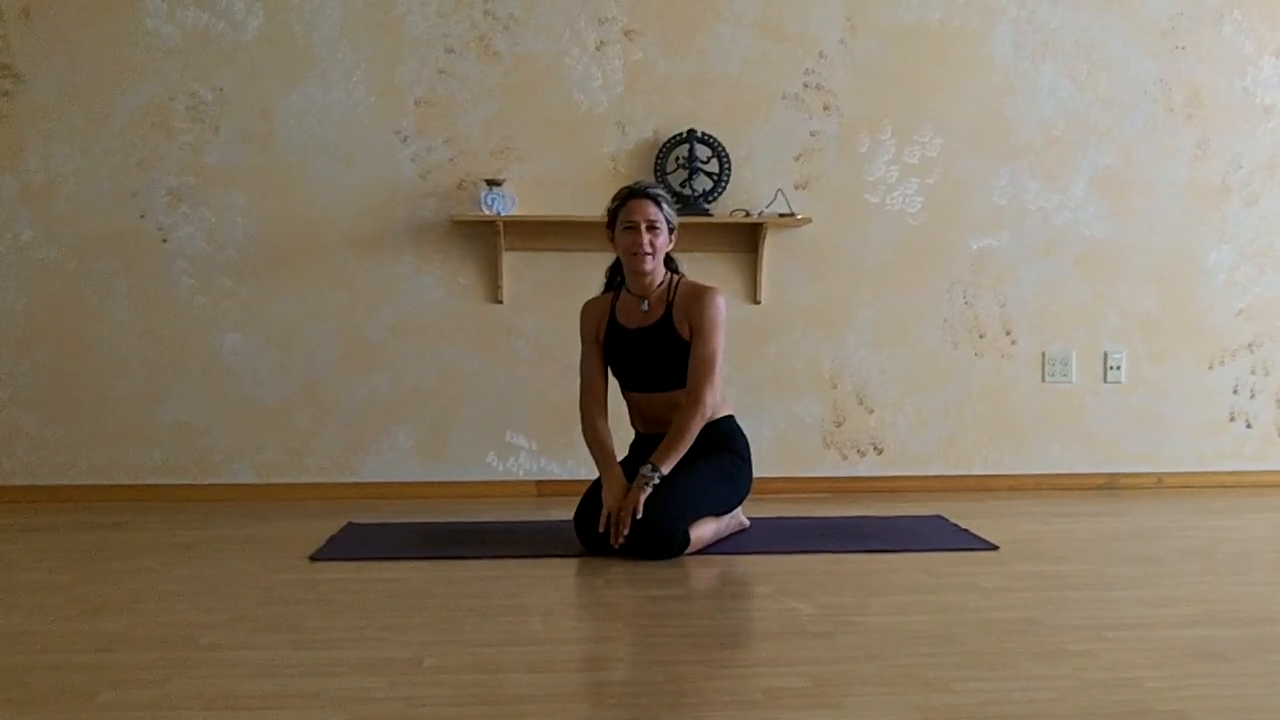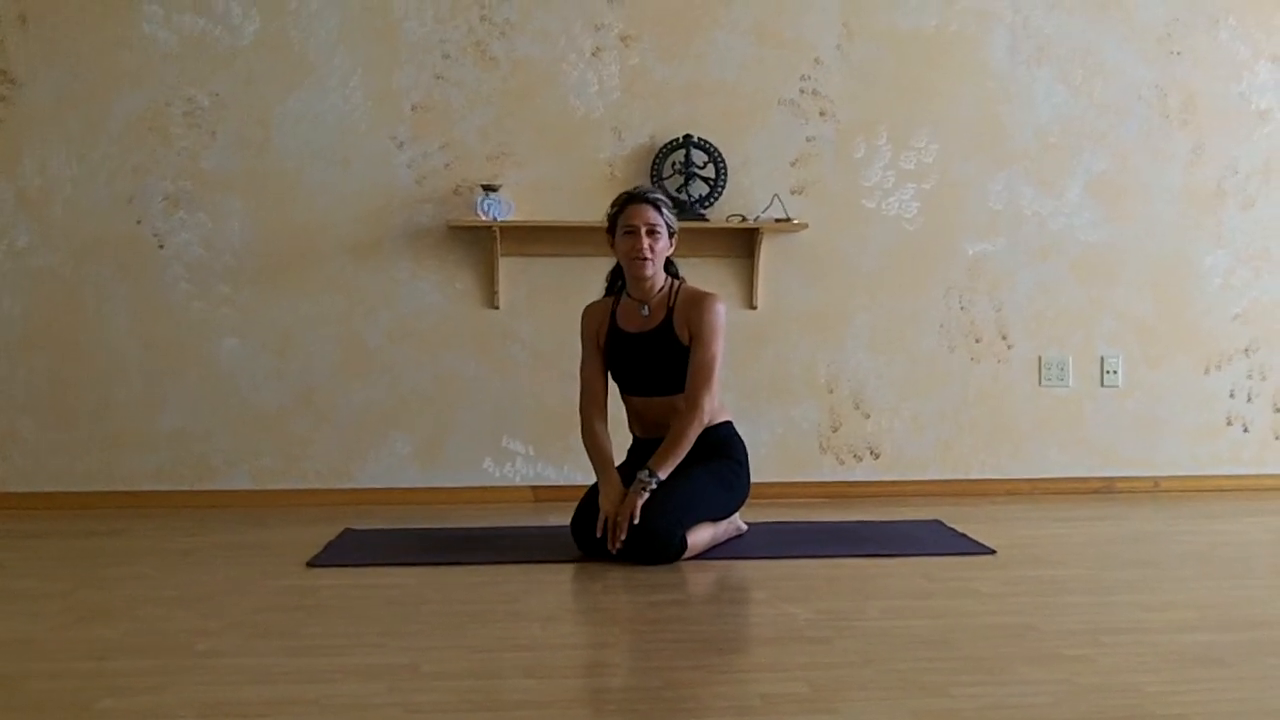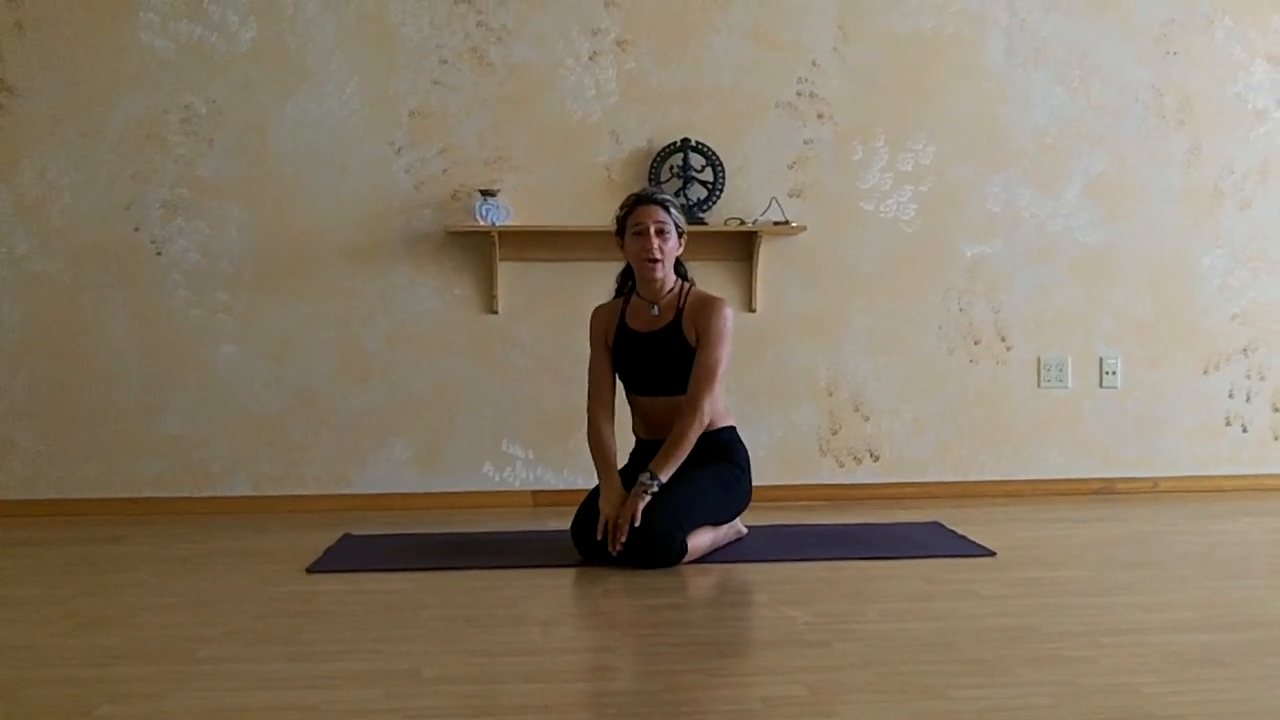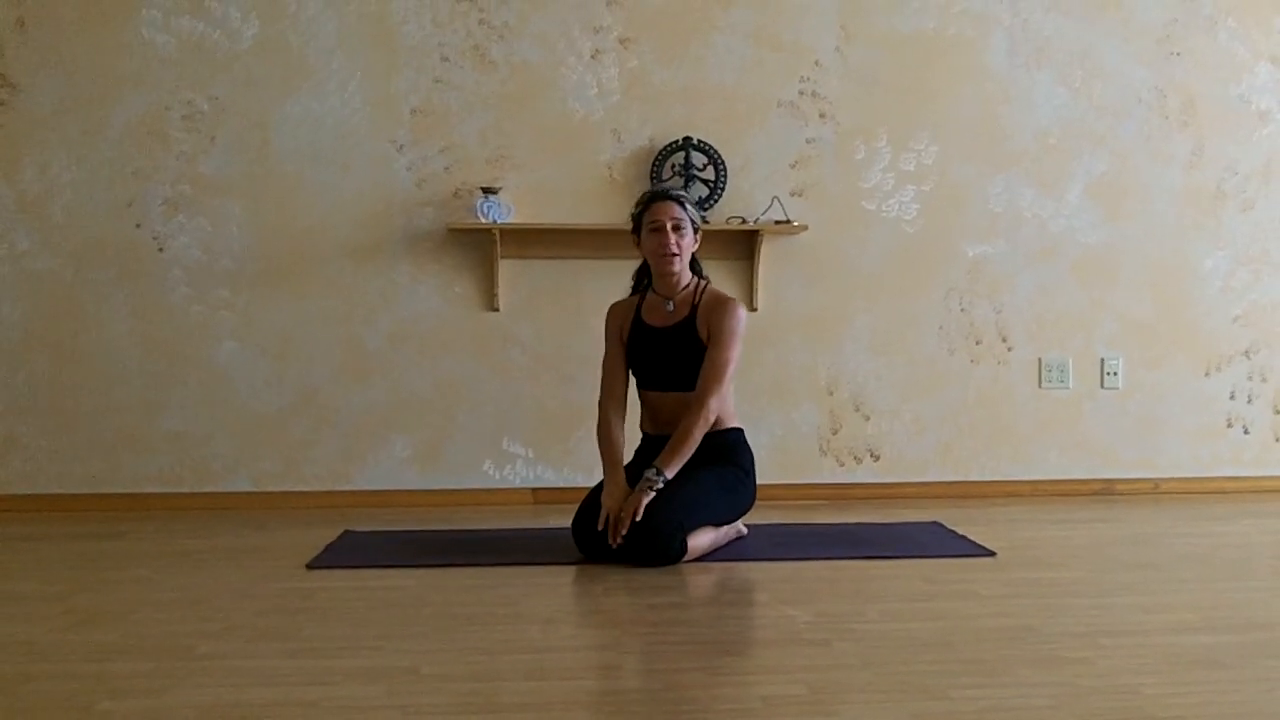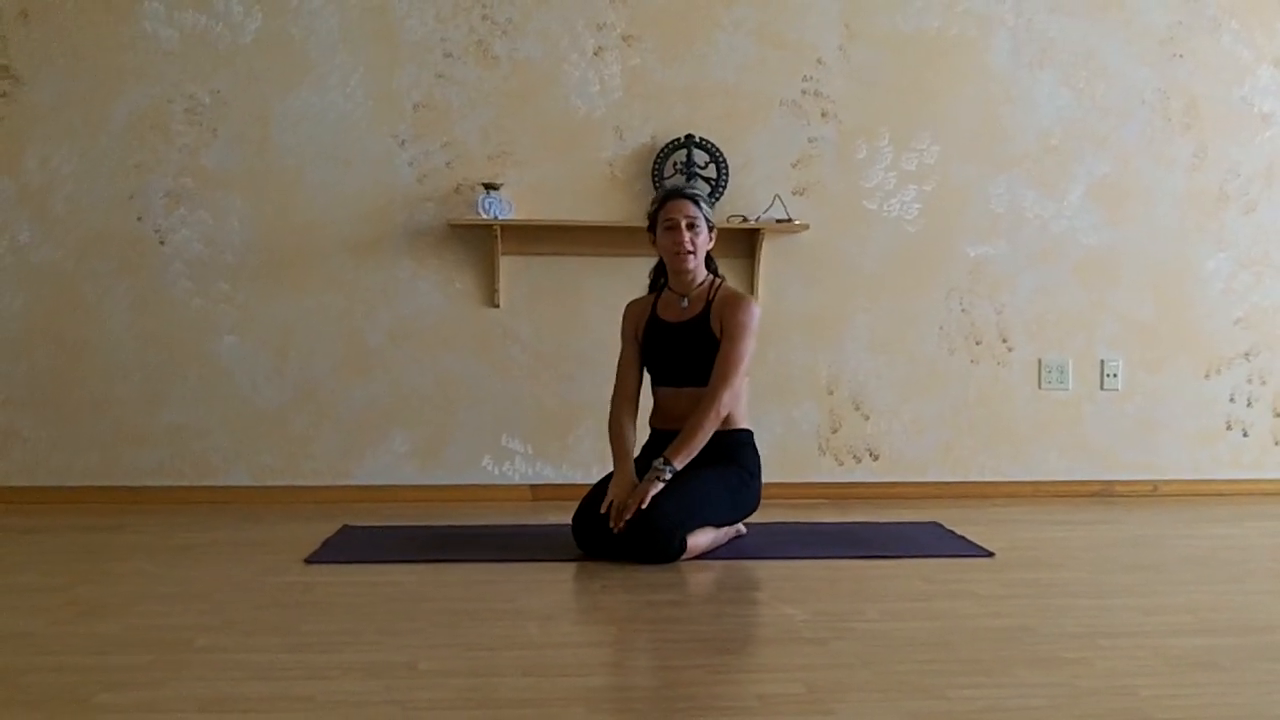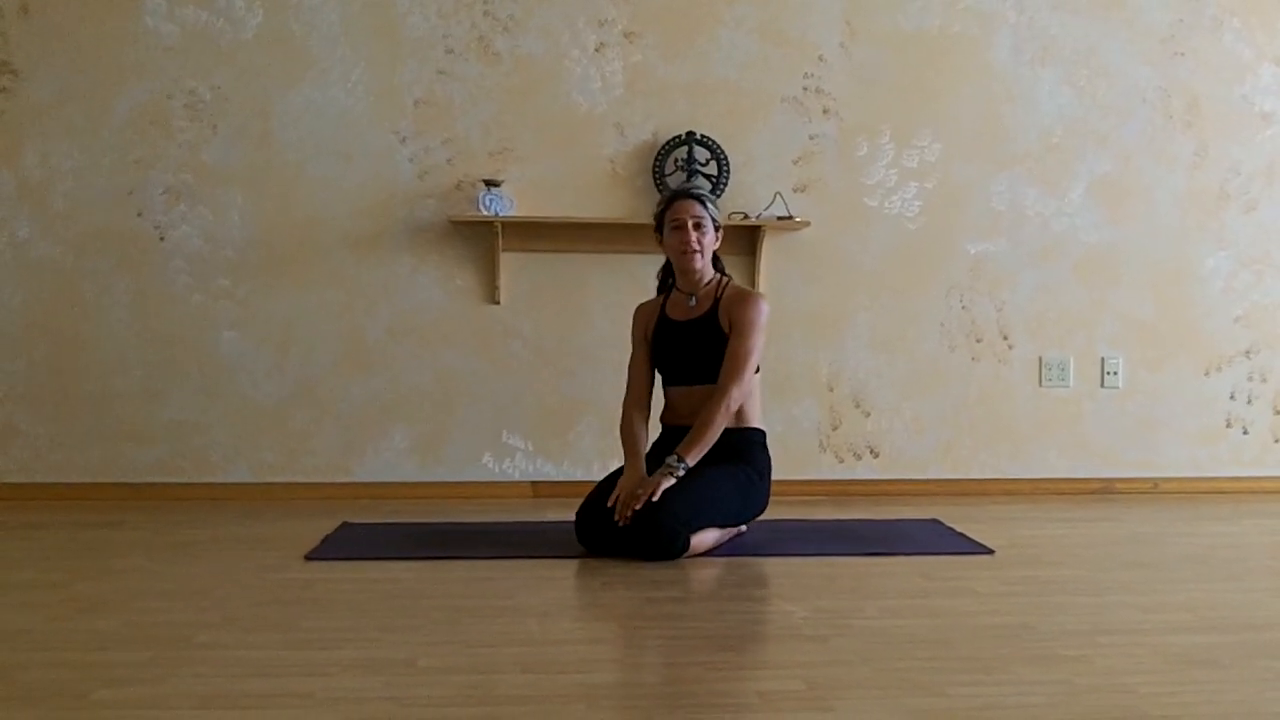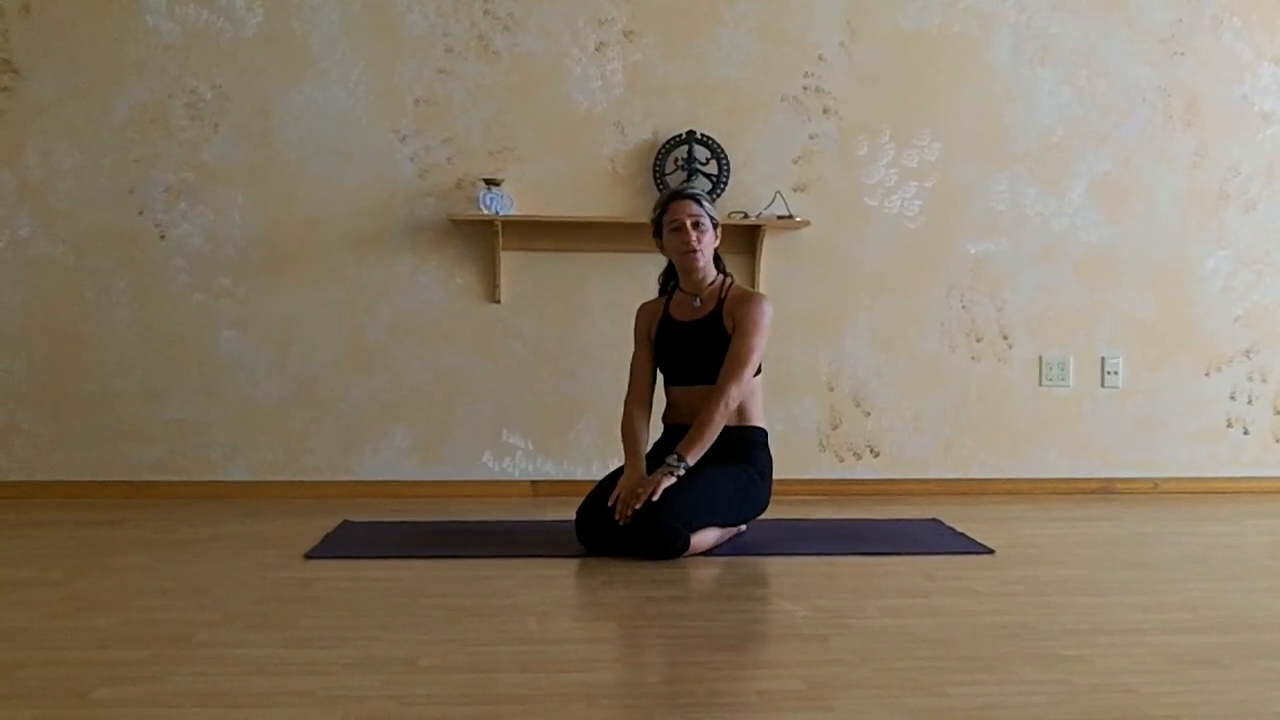
dt=0.3s
person 1, frame 1
left shoulder: (702, 301)
right shoulder: (596, 313)
left elbow: (701, 404)
right elbow: (592, 409)
left wrist: (649, 479)
right wrist: (613, 478)
left hip: (715, 447)
right hip: (648, 449)
left knee: (652, 527)
right knee: (594, 528)
left ankle: (727, 518)
person 1, frame 2
left shoulder: (702, 307)
right shoulder: (597, 317)
left elbow: (698, 409)
right elbow: (592, 412)
left wrist: (645, 484)
right wrist: (610, 484)
left hip: (713, 454)
right hip: (646, 453)
left knee: (648, 532)
right knee: (590, 531)
left ankle: (723, 523)
person 1, frame 3
left shoulder: (710, 311)
right shoulder: (606, 318)
left elbow: (699, 411)
right elbow: (599, 412)
left wrist: (647, 486)
right wrist: (611, 486)
left hip: (715, 458)
right hip: (648, 456)
left knee: (648, 535)
right knee: (590, 536)
left ankle: (723, 527)
person 1, frame 4
left shoulder: (724, 310)
right shoulder: (621, 315)
left elbow: (706, 407)
right elbow: (610, 406)
left wrist: (652, 483)
right wrist: (615, 481)
left hip: (721, 457)
right hip: (653, 453)
left knee: (648, 532)
right knee: (591, 532)
left ankle: (723, 526)
person 1, frame 5
left shoulder: (737, 306)
right shoulder: (638, 312)
left elbow: (718, 403)
right elbow: (623, 402)
left wrist: (661, 474)
right wrist: (625, 472)
left hip: (728, 457)
right hip: (659, 451)
left knee: (649, 527)
right knee: (591, 528)
left ankle: (723, 526)
person 1, frame 6
left shoulder: (746, 304)
right shoulder: (647, 315)
left elbow: (728, 399)
right elbow: (636, 403)
left wrist: (672, 471)
right wrist: (635, 469)
left hip: (738, 456)
right hip: (671, 449)
left knee: (654, 525)
right knee: (594, 526)
left ankle: (726, 525)
right ankle: (715, 523)
person 1, frame 7
left shoulder: (750, 305)
right shoulder: (650, 314)
left elbow: (727, 397)
right elbow: (637, 402)
left wrist: (673, 470)
right wrist: (635, 469)
left hip: (738, 455)
right hip: (671, 447)
left knee: (654, 523)
right knee: (594, 524)
left ankle: (726, 524)
right ankle: (718, 523)
